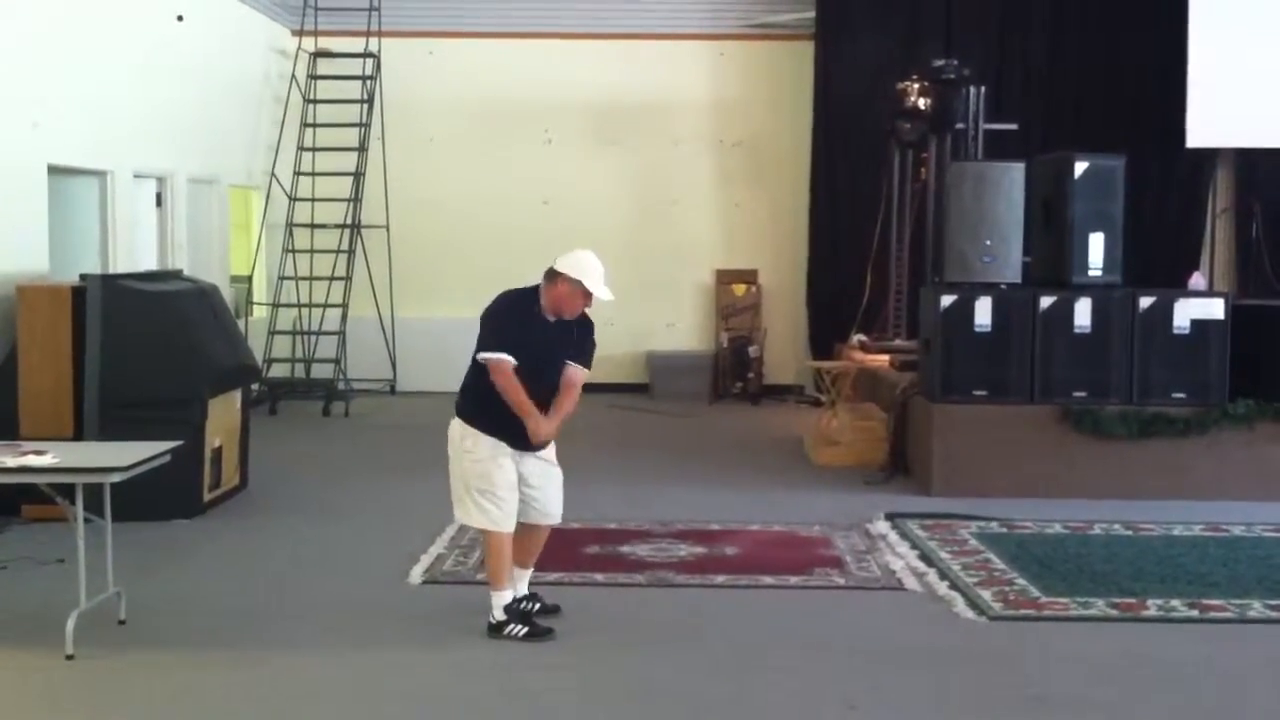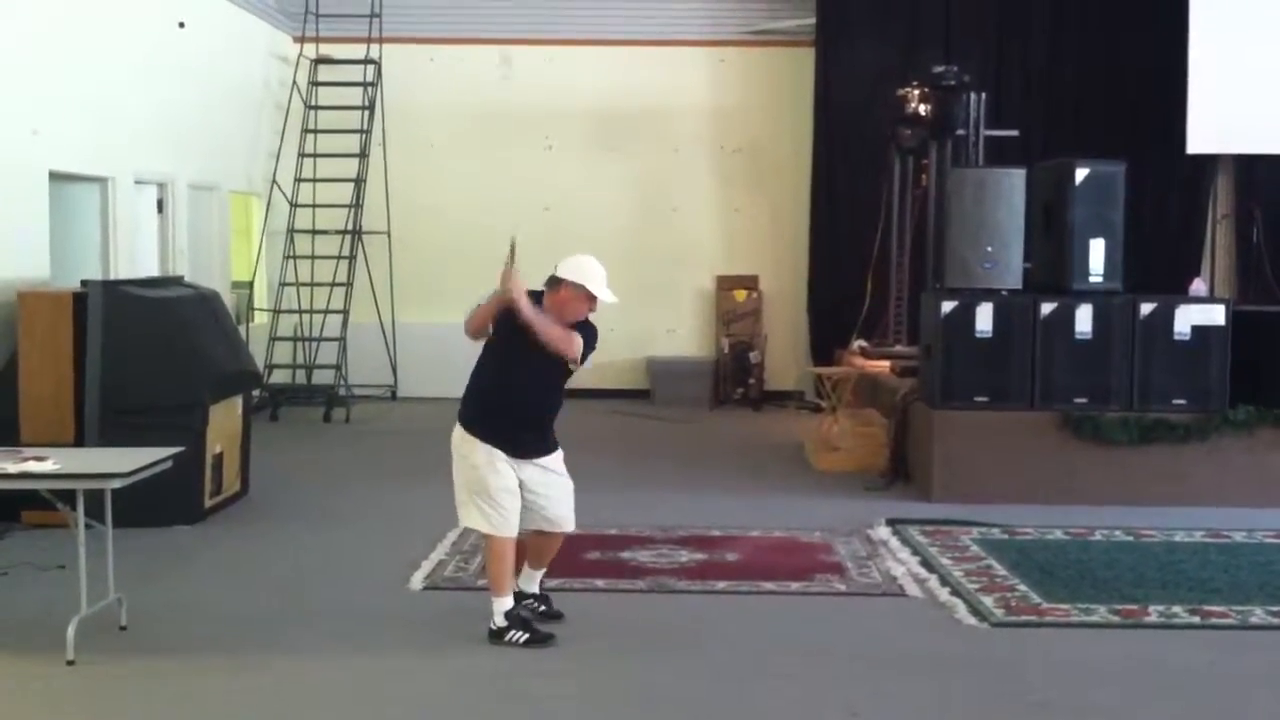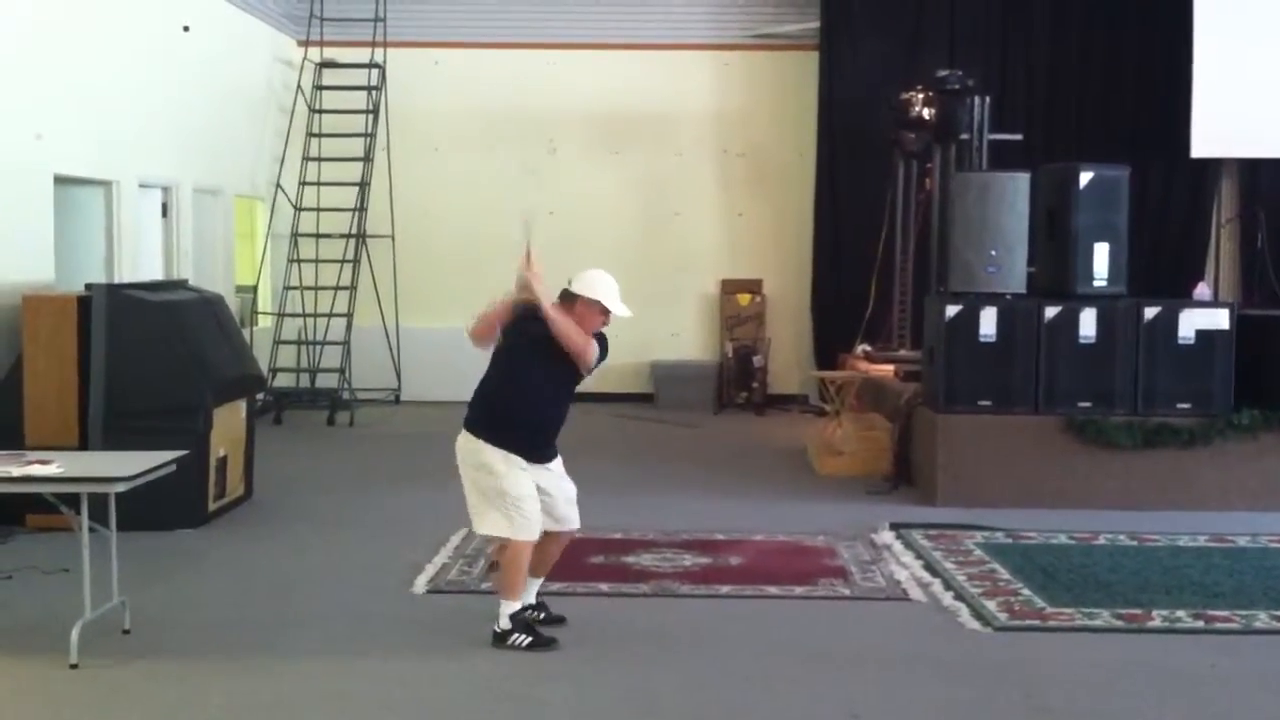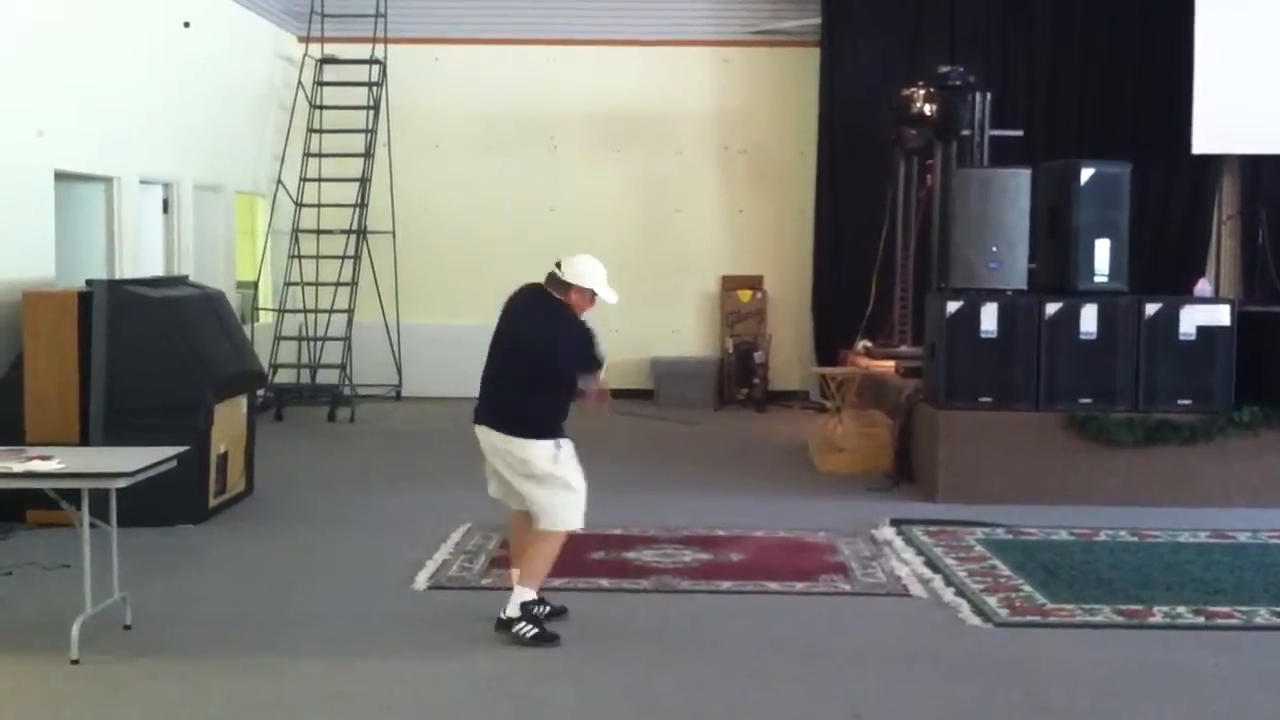
dt=0.3s
person 1, frame 1
left shoulder: (580, 327)
right shoulder: (508, 308)
left elbow: (572, 383)
right elbow: (501, 372)
left wrist: (550, 425)
right wrist: (532, 418)
left hip: (532, 437)
right hip: (484, 432)
left knee: (541, 516)
right knee: (500, 521)
left ankle: (518, 594)
right ankle: (501, 613)
person 1, frame 2
left shoulder: (583, 334)
right shoulder: (509, 308)
left elbow: (565, 346)
right elbow: (474, 328)
left wrist: (526, 309)
right wrist: (503, 297)
left hip: (539, 447)
right hip: (483, 439)
left knee: (557, 522)
right knee: (502, 528)
left ankle: (527, 591)
right ankle: (503, 619)
person 1, frame 3
left shoulder: (594, 345)
right shoulder: (524, 317)
left elbow: (580, 349)
right elbow: (480, 335)
left wrist: (543, 301)
right wrist: (517, 298)
left hip: (540, 452)
right hip: (491, 445)
left knee: (562, 525)
right knee: (521, 532)
left ankle: (526, 600)
right ankle: (508, 623)
person 1, frame 4
left shoulder: (523, 298)
right shoulder: (575, 333)
right elbow: (595, 387)
right wrist: (599, 394)
left hip: (491, 425)
right hip: (533, 438)
left knee: (525, 509)
right knee: (558, 519)
left ankle: (525, 596)
right ankle: (516, 611)
